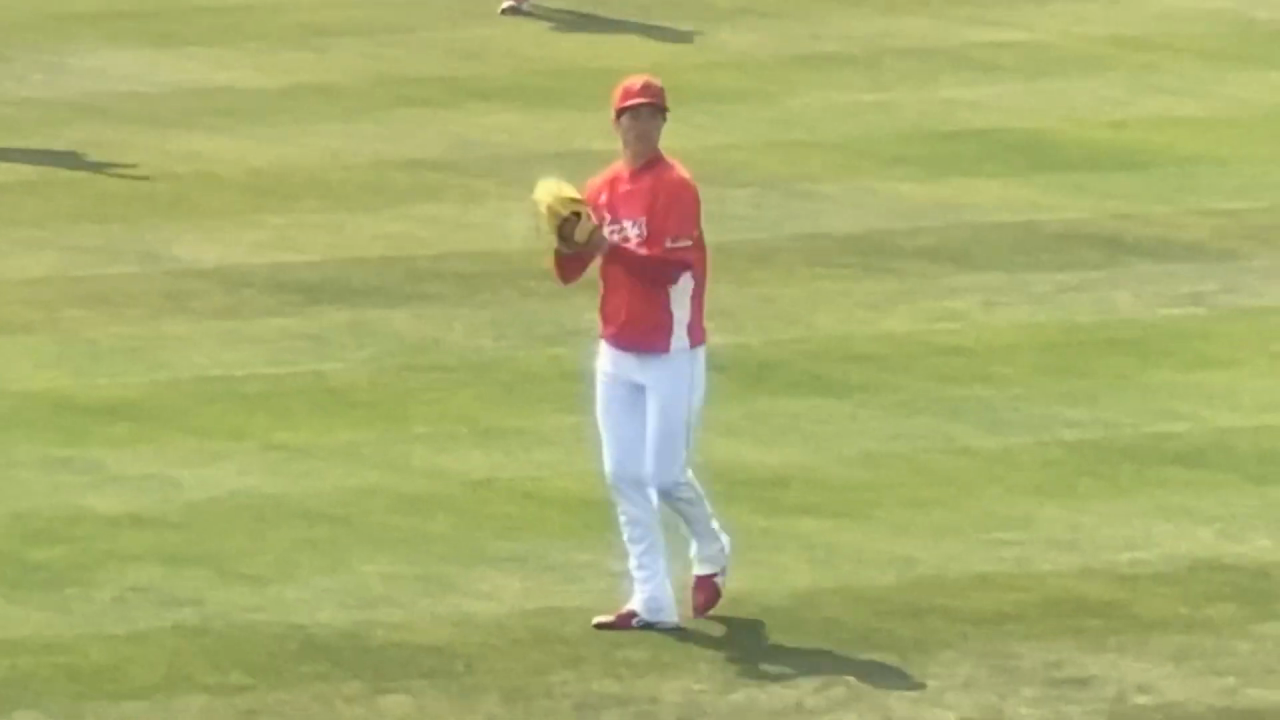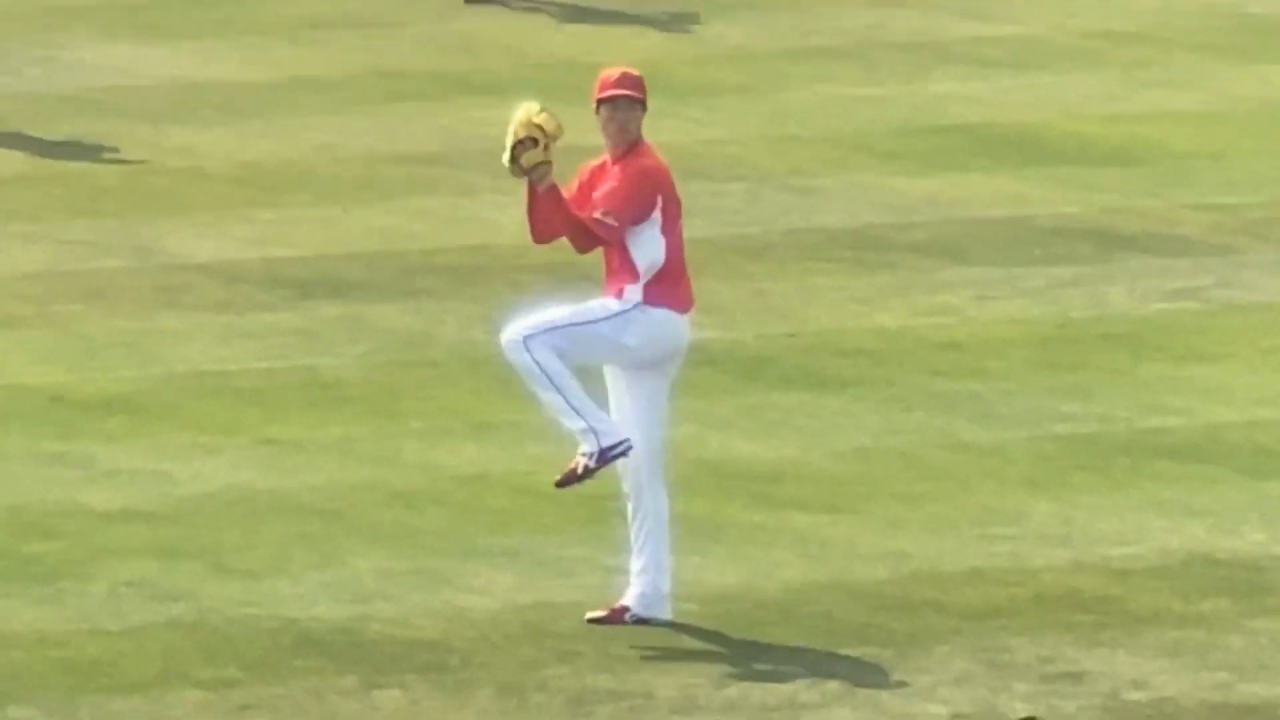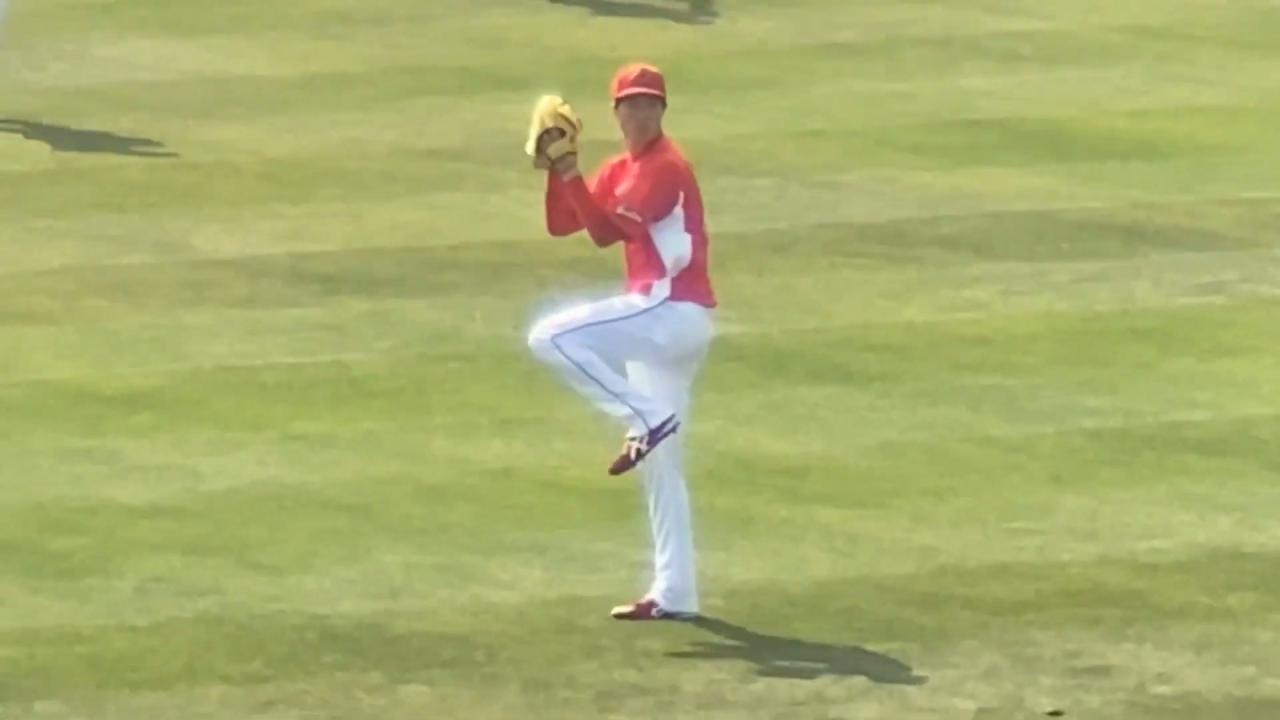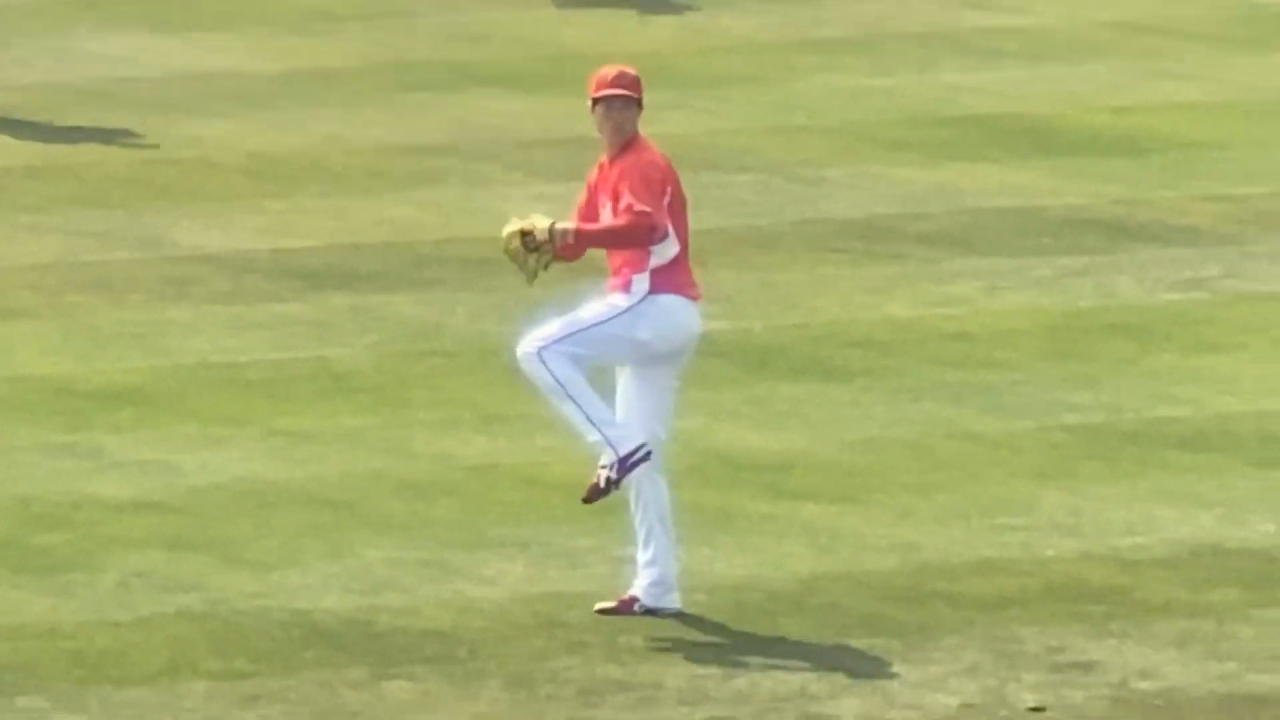
dt=0.4s
person 1, frame 1
left shoulder: (676, 186)
right shoulder: (600, 189)
left elbow: (671, 267)
right elbow: (569, 270)
left wrist: (606, 244)
right wrist: (568, 240)
left hip: (672, 351)
right hip: (616, 352)
left knee: (668, 474)
right knee: (624, 475)
left ankle: (709, 554)
right ankle: (651, 600)
person 1, frame 2
left shoulder: (644, 171)
right shoulder: (598, 172)
left elbow: (587, 237)
right elbow: (546, 232)
left wrist: (549, 185)
right wrist: (536, 181)
left hip: (646, 315)
right hip: (647, 319)
left knee: (520, 338)
right knee: (640, 464)
left ankle: (598, 436)
right ankle: (648, 598)
person 1, frame 3
left shoulder: (666, 166)
right shoulder: (619, 168)
left elbow: (606, 230)
right elbow: (560, 223)
left wrist: (573, 178)
right wrist: (557, 172)
left hip: (671, 312)
right hip: (670, 319)
left knee: (550, 337)
right knee: (661, 464)
left ankle: (645, 420)
right ankle: (674, 594)
person 1, frame 4
left shoulder: (643, 163)
right shoulder: (604, 172)
left elbow: (646, 227)
right elbow: (576, 244)
left wrist: (577, 231)
right wrist: (550, 239)
left hip: (652, 306)
right hip: (667, 316)
left knee: (536, 351)
right knee: (643, 458)
left ankle: (617, 447)
right ankle: (655, 590)
